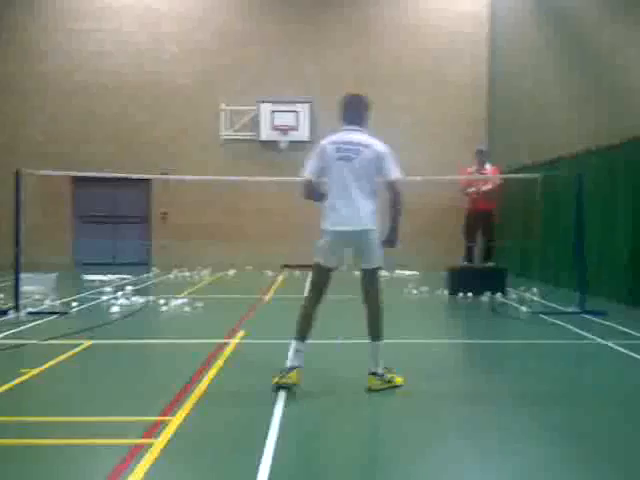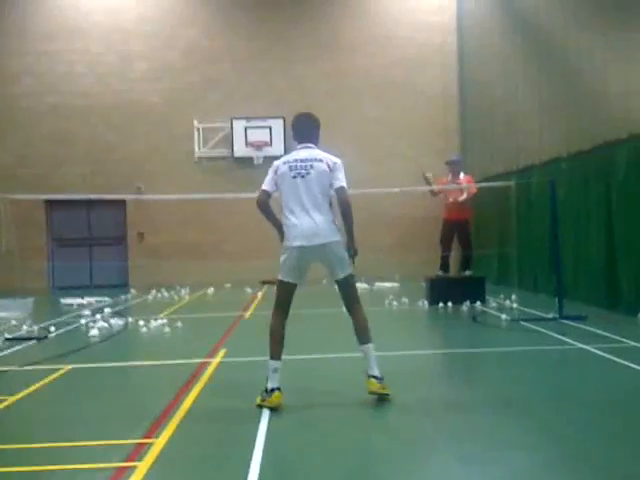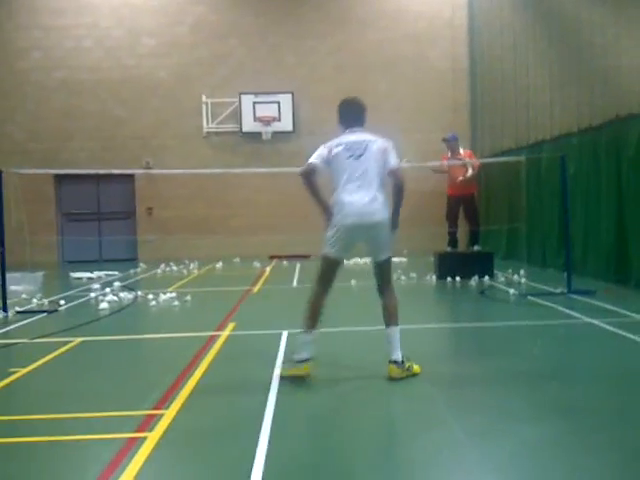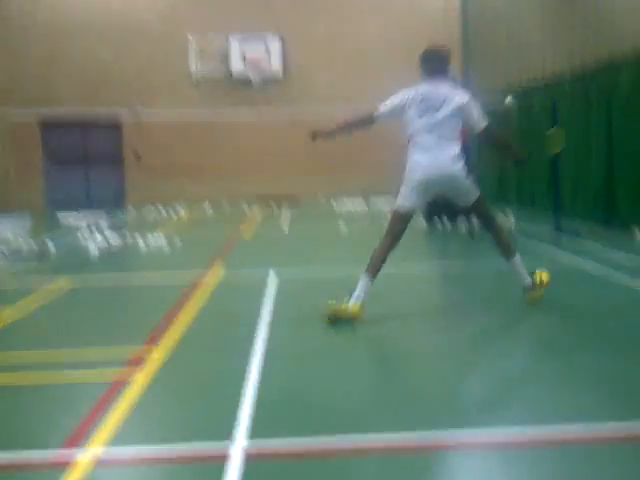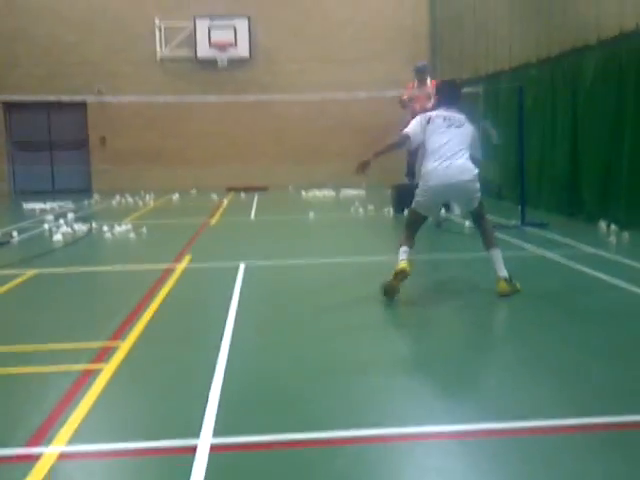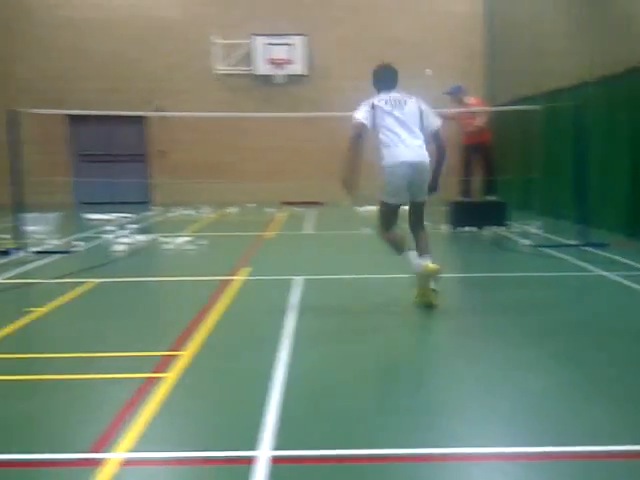
dt=0.4s
person 1, frame 1
left shoulder: (325, 145)
right shoulder: (378, 148)
left elbow: (309, 189)
right elbow: (394, 193)
right wrist: (393, 229)
left hip: (333, 226)
right hip: (366, 227)
left knee: (314, 296)
right knee: (372, 298)
left ankle: (292, 367)
right ankle: (377, 372)
person 1, frame 2
left shoulder: (280, 164)
right shoulder: (331, 161)
left elbow: (260, 201)
right elbow: (344, 201)
left wrist: (280, 226)
right wrist: (351, 239)
left hip: (295, 241)
right hip: (328, 240)
left knee: (280, 312)
right knee: (354, 305)
left ankle: (272, 389)
right ankle: (374, 376)
person 1, frame 3
left shoulder: (332, 146)
right shoulder: (382, 144)
left elbow: (307, 172)
right elbow: (398, 181)
left wrist: (325, 206)
right wrist: (395, 216)
left hip: (344, 219)
right hip: (377, 217)
left knee: (321, 287)
right knee: (386, 288)
left ankle: (302, 358)
right ankle: (397, 360)
person 1, frame 4
left shoulder: (409, 96)
right shoulder: (460, 98)
left elbow: (369, 119)
right elbow: (489, 136)
left wrist: (330, 132)
right wrist: (517, 156)
left hip: (419, 174)
right hip: (452, 171)
left knee: (390, 238)
right knee: (489, 223)
left ankle: (355, 302)
right ankle: (528, 282)
person 1, frame 5
left shoulder: (427, 118)
right shoulder: (468, 125)
left elbow: (403, 140)
right elbow: (476, 159)
left wrist: (371, 158)
left hip: (434, 180)
right hip: (466, 177)
left knee: (410, 231)
right knee: (482, 224)
left ankle: (402, 264)
right ankle: (504, 278)
person 1, frame 6
left shoulder: (371, 104)
right shoulder: (416, 103)
left elbow: (358, 133)
right elbow: (440, 143)
left wrist: (350, 170)
right wrist: (435, 176)
left hip: (395, 165)
right hip: (420, 163)
left knee: (386, 228)
right knee: (417, 225)
left ankle: (424, 267)
right ankle: (428, 284)
